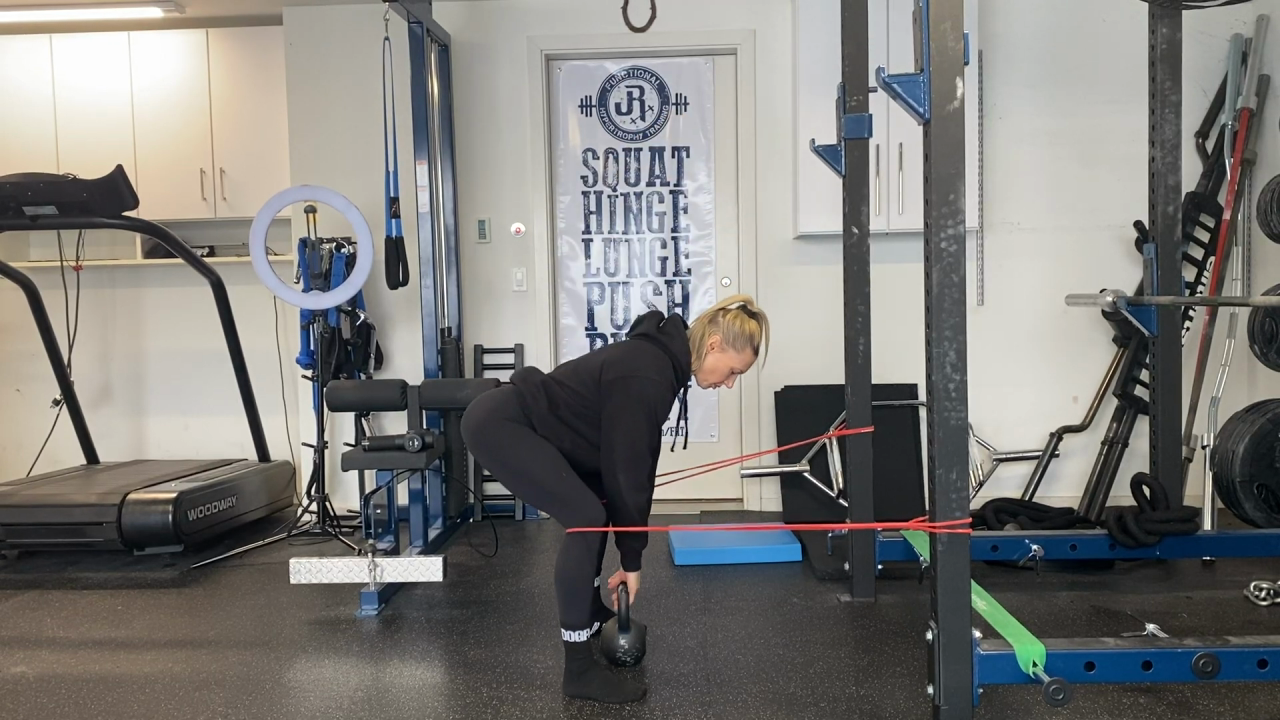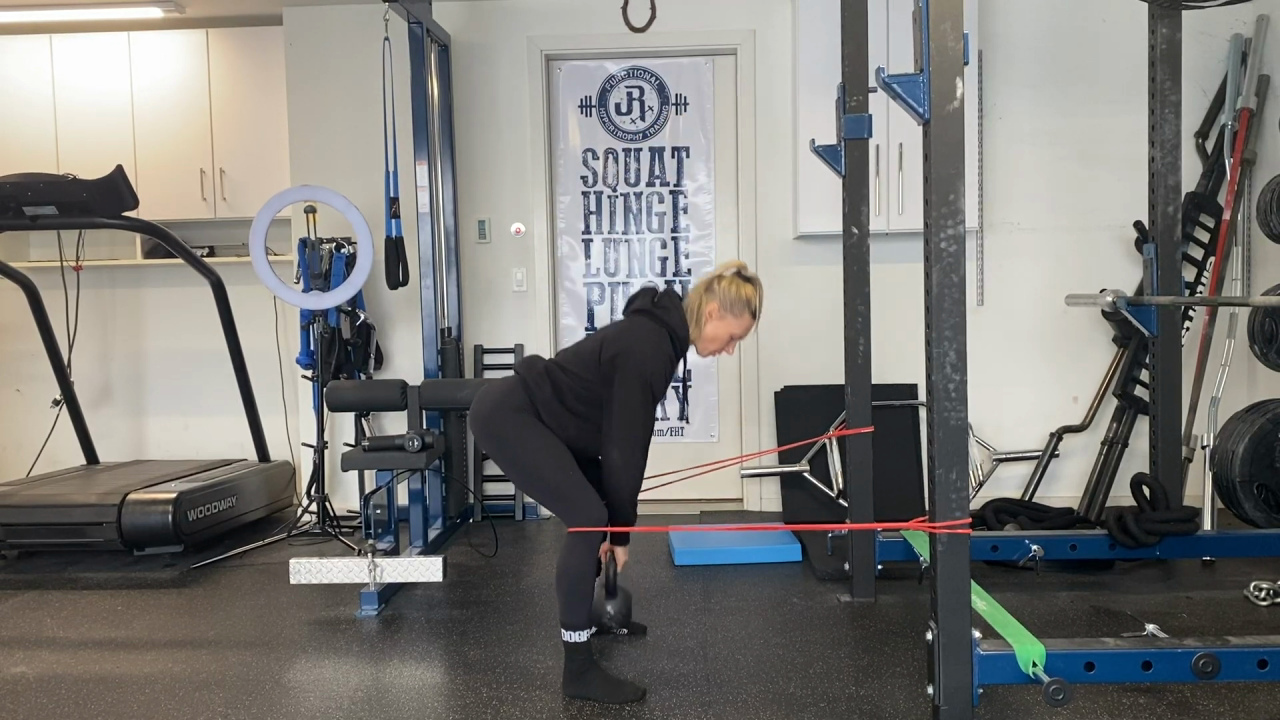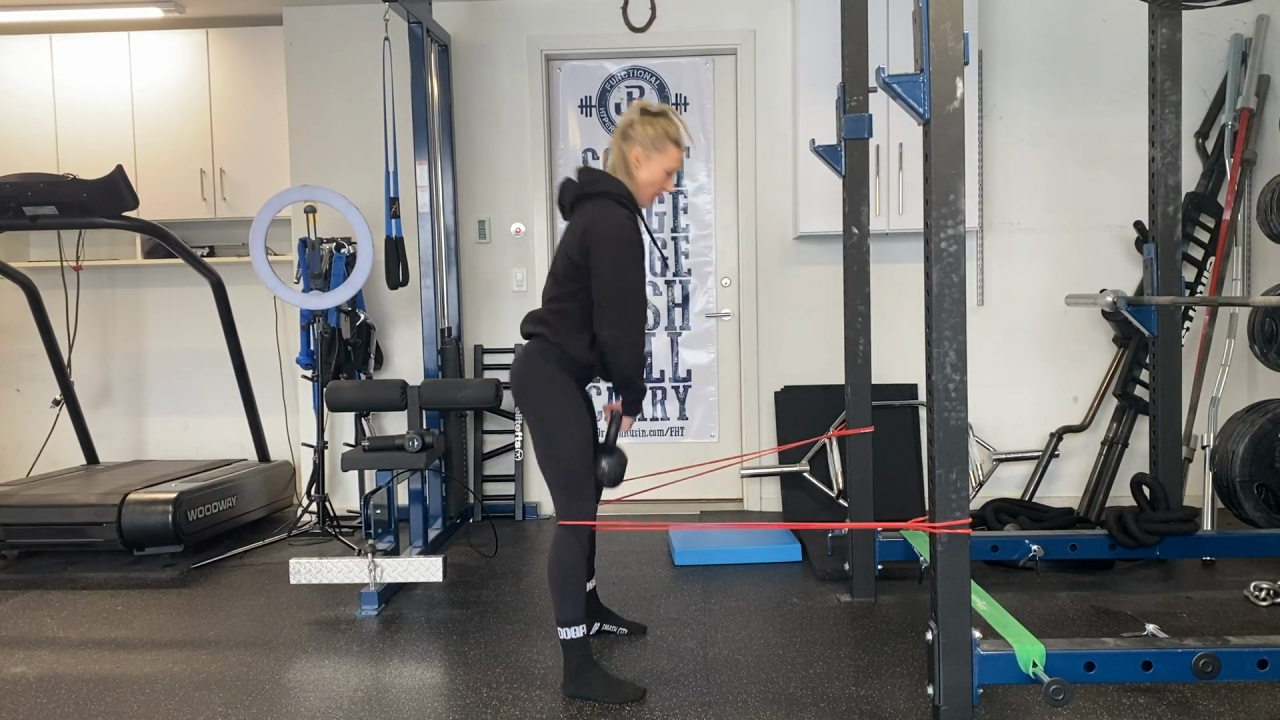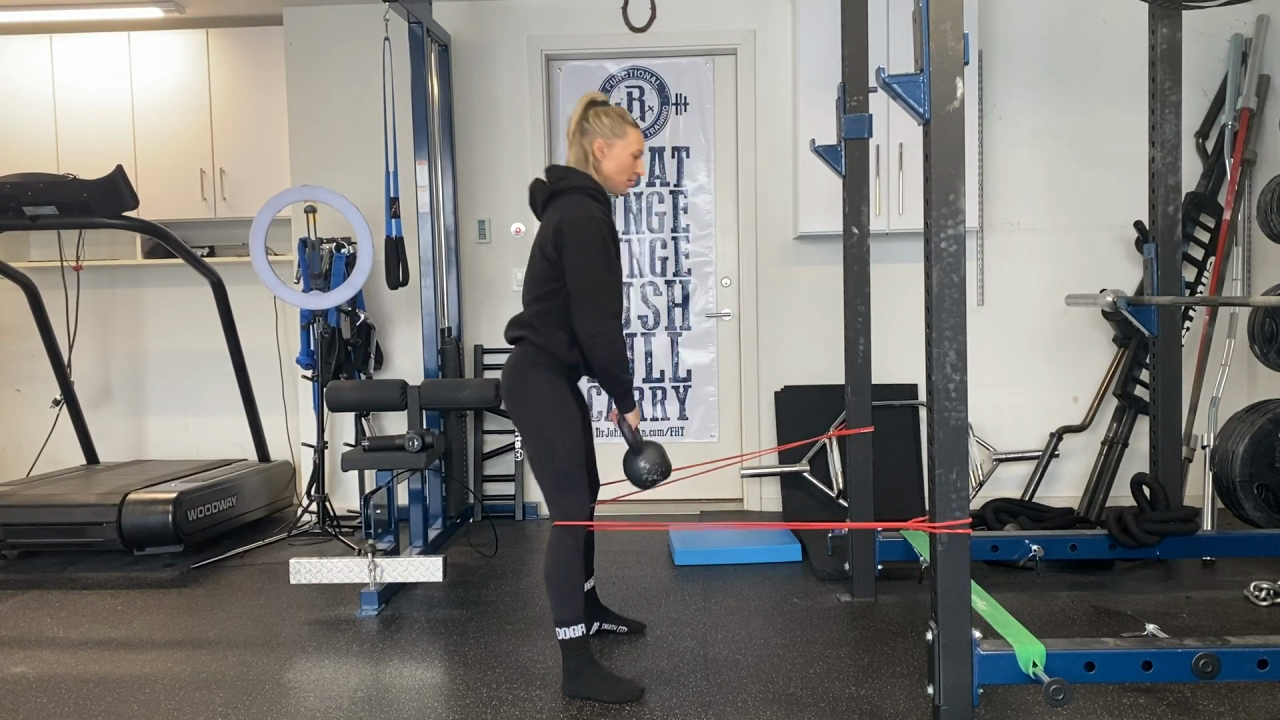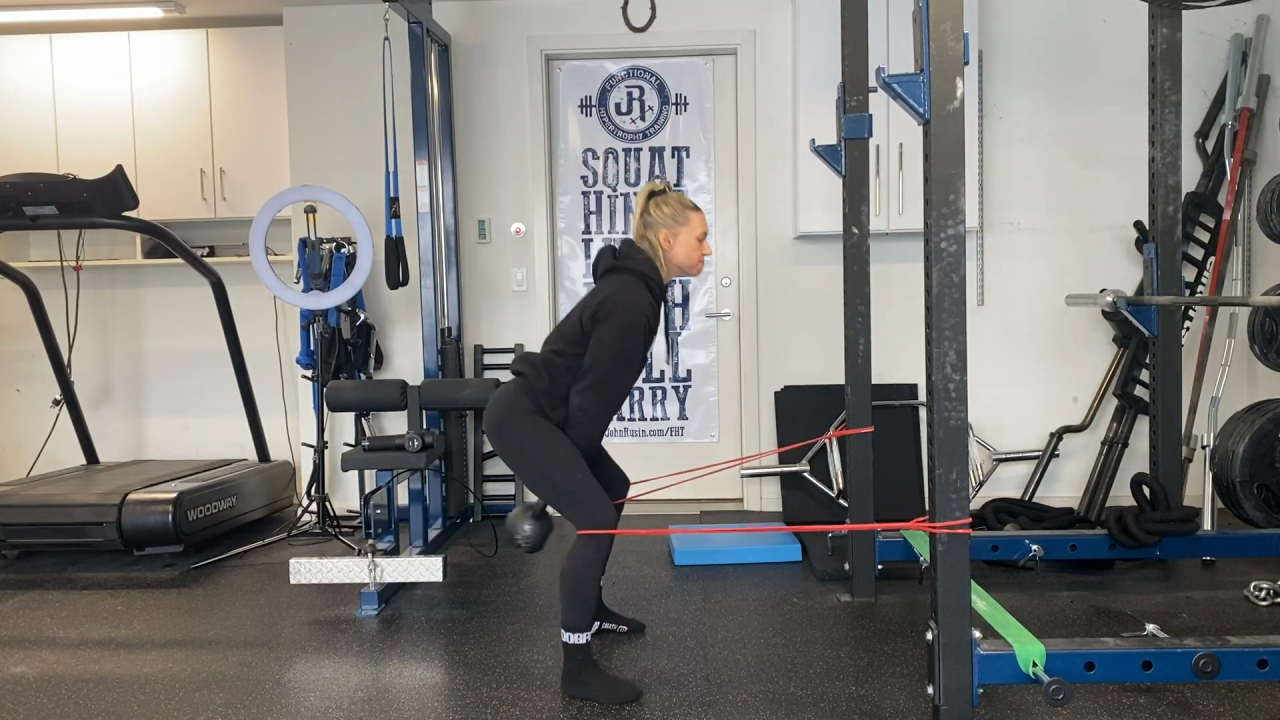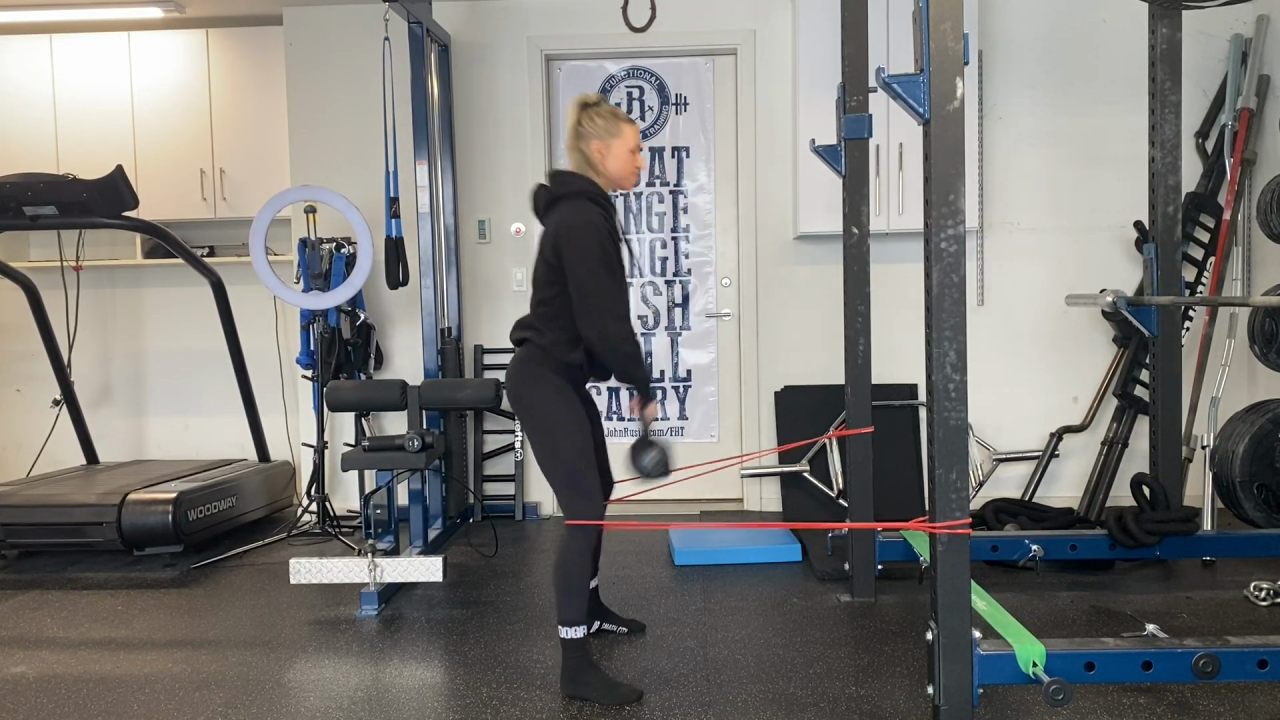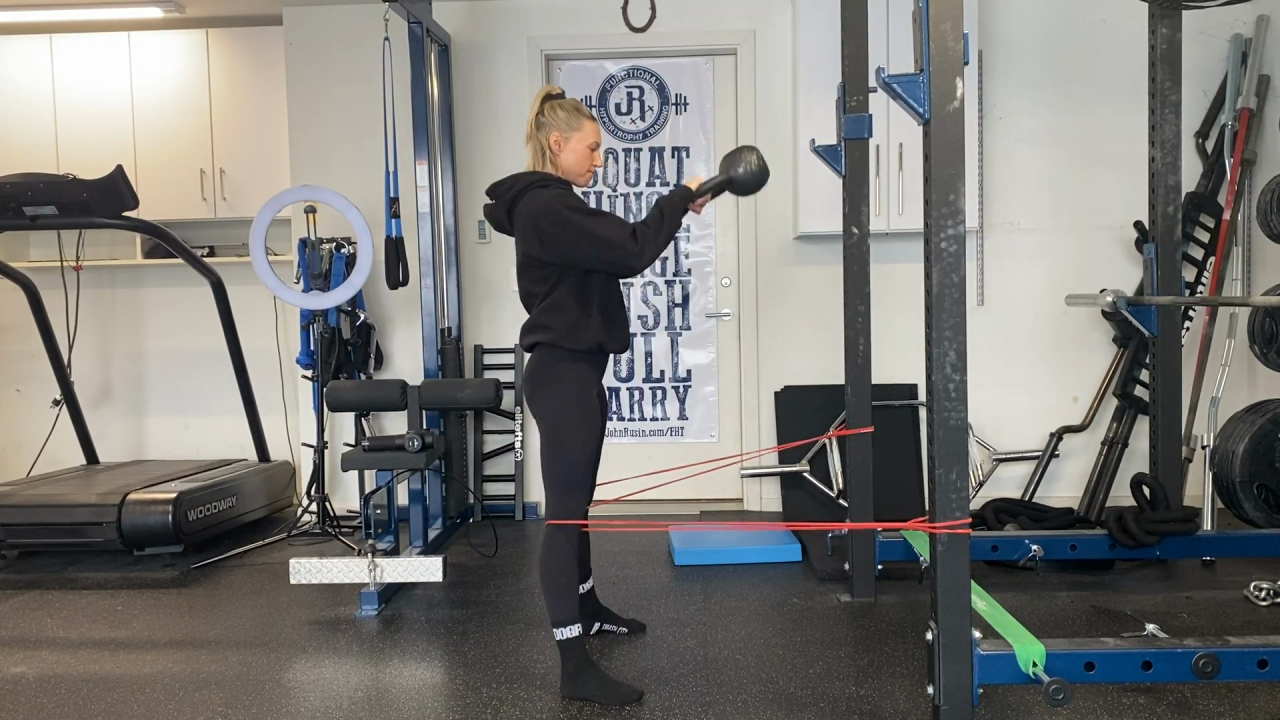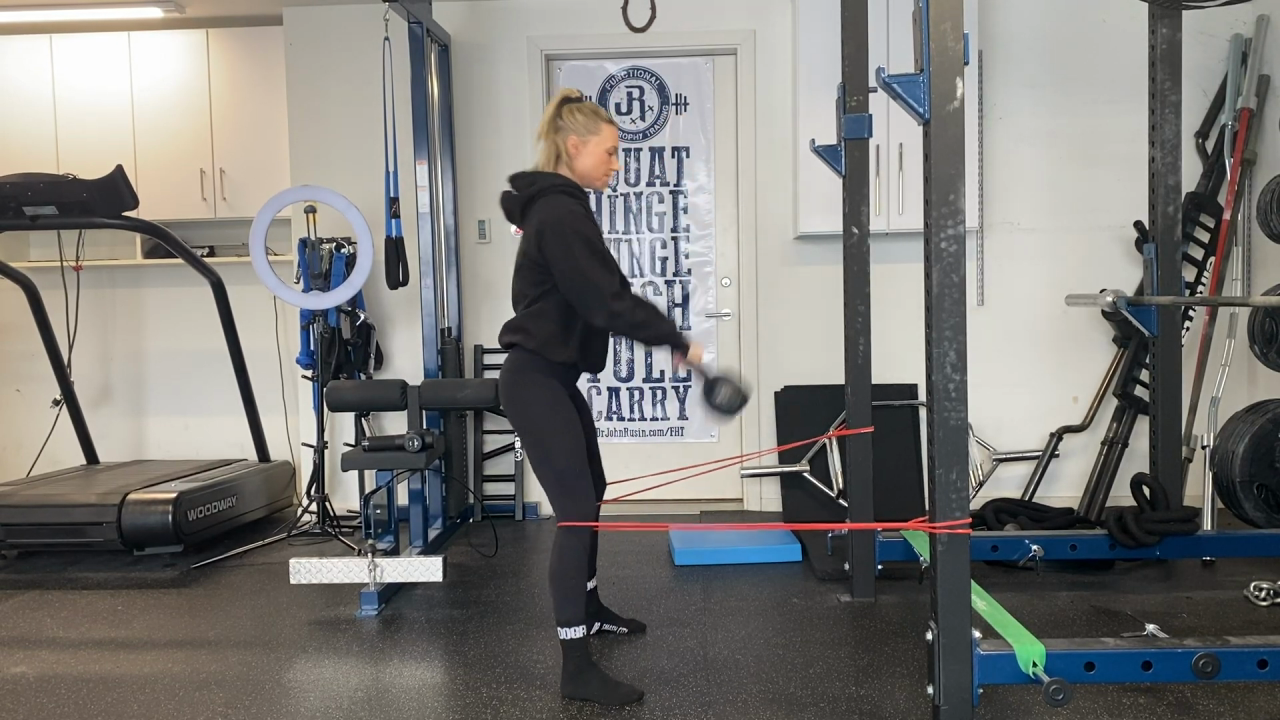
dt=0.4s
person 1, frame 1
left shoulder: (660, 361)
right shoulder: (645, 377)
left elbow: (636, 465)
right elbow: (625, 472)
left wrist: (631, 553)
right wrist: (632, 561)
left hip: (521, 421)
right hip: (498, 425)
left knee: (600, 500)
right knee: (586, 517)
left ankle: (590, 613)
right ankle: (579, 668)
person 1, frame 2
left shoulder: (659, 336)
right shoulder: (646, 349)
left elbow: (627, 439)
right elbow: (623, 446)
left wrist: (619, 524)
right wrist: (621, 533)
left hip: (527, 413)
right hip: (505, 416)
left knee: (597, 505)
right knee: (588, 517)
left ankle: (591, 613)
right ankle: (579, 669)
person 1, frame 3
left shoulder: (605, 212)
right shoulder: (610, 222)
left elbow: (610, 318)
right elbow: (619, 325)
left wrist: (622, 391)
right wrist: (632, 397)
left hip: (560, 374)
right hip: (551, 379)
left knee: (585, 501)
right knee: (577, 511)
left ankle: (588, 608)
right ankle: (577, 667)
person 1, frame 4
left shoulder: (575, 206)
right shoulder: (583, 213)
right elbow: (596, 320)
left wrist: (614, 389)
right wrist: (625, 395)
left hip: (551, 374)
right hip: (542, 379)
left knee: (582, 497)
right knee: (570, 511)
left ankle: (588, 608)
right ankle: (576, 664)
person 1, frame 5
left shoulder: (637, 287)
right shoulder: (632, 301)
left elbow: (594, 388)
right elbow: (595, 395)
left wrist: (587, 469)
right wrist: (578, 470)
left hip: (541, 411)
right hip: (522, 417)
left knee: (612, 492)
right knee: (594, 518)
left ankle: (590, 609)
right ankle: (577, 668)
person 1, frame 6
left shoulder: (587, 211)
right shoulder: (580, 218)
left elbow: (602, 316)
right elbow: (603, 322)
left wrist: (632, 382)
right wrist: (643, 386)
left hip: (561, 375)
right hip: (545, 379)
left knee: (597, 488)
right knee: (584, 509)
left ankle: (589, 607)
right ankle: (575, 664)
person 1, frame 7
left shoulder: (550, 204)
right shoulder: (545, 207)
left elbow: (615, 249)
right elbow: (629, 252)
left wrist: (676, 206)
right wrist: (679, 198)
left hip: (574, 370)
right hip: (563, 374)
left knee: (577, 503)
right knee: (565, 513)
left ankle: (586, 608)
right ankle: (575, 667)
person 1, frame 8
left shoulder: (562, 208)
right shoulder: (558, 215)
left elbow: (604, 292)
right elbow: (604, 303)
left wrist: (667, 334)
right wrist: (676, 340)
left hip: (556, 377)
right hip: (536, 381)
left knee: (590, 494)
right knee: (576, 511)
left ankle: (587, 608)
right ankle: (576, 666)
